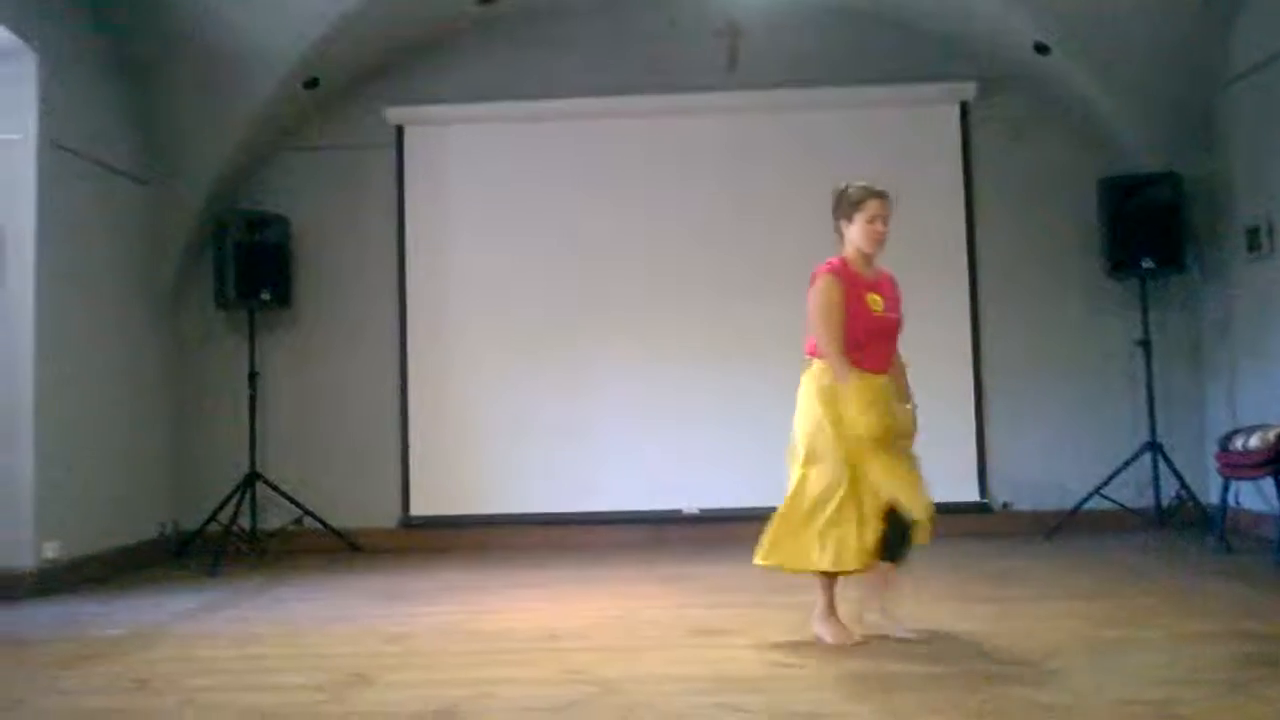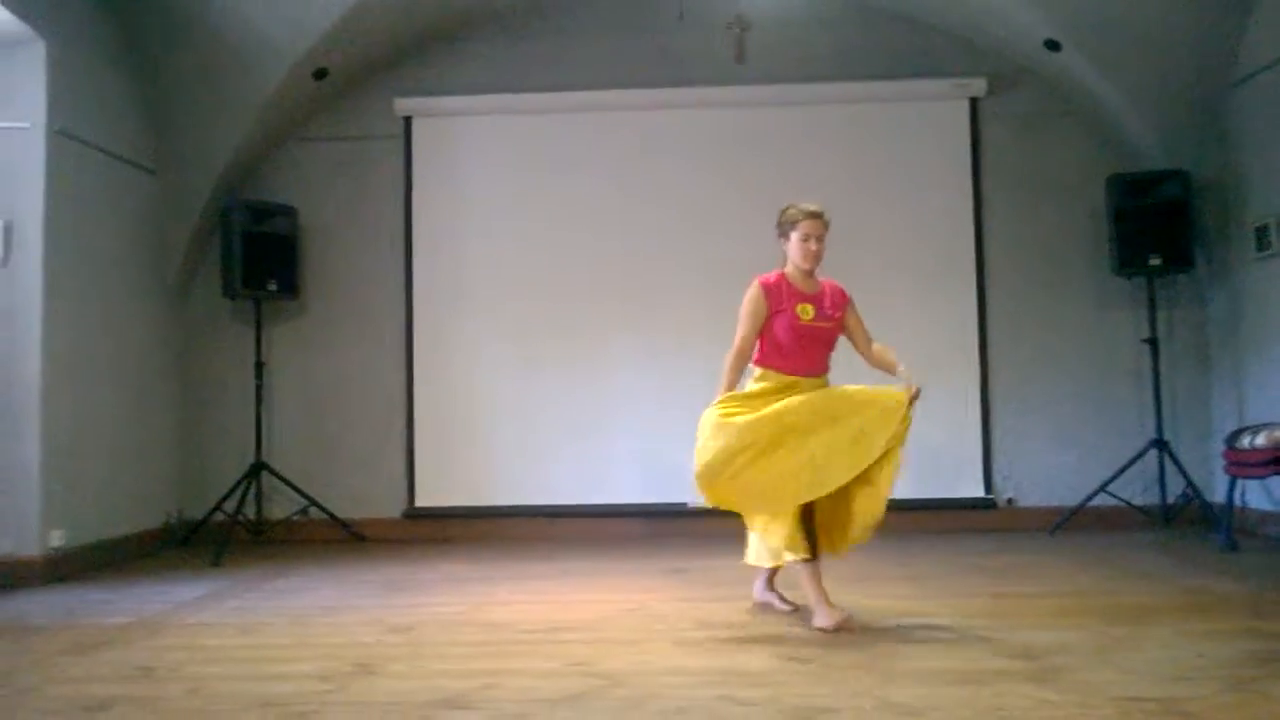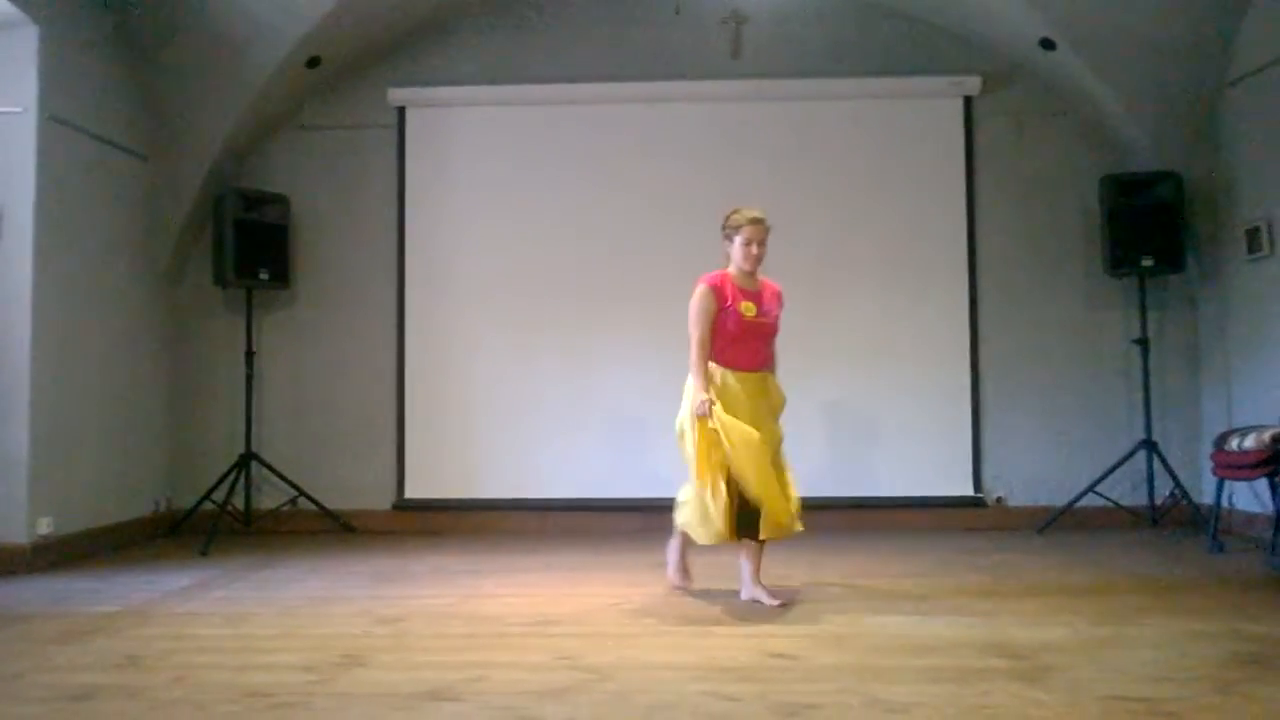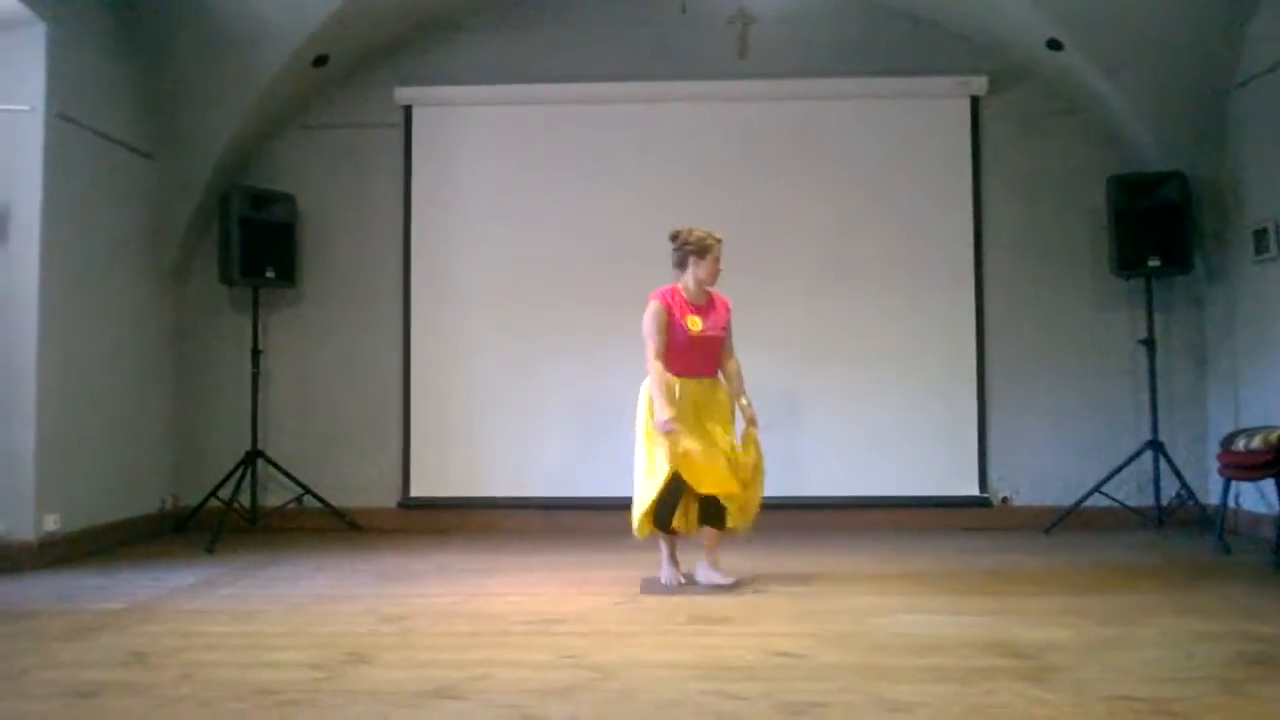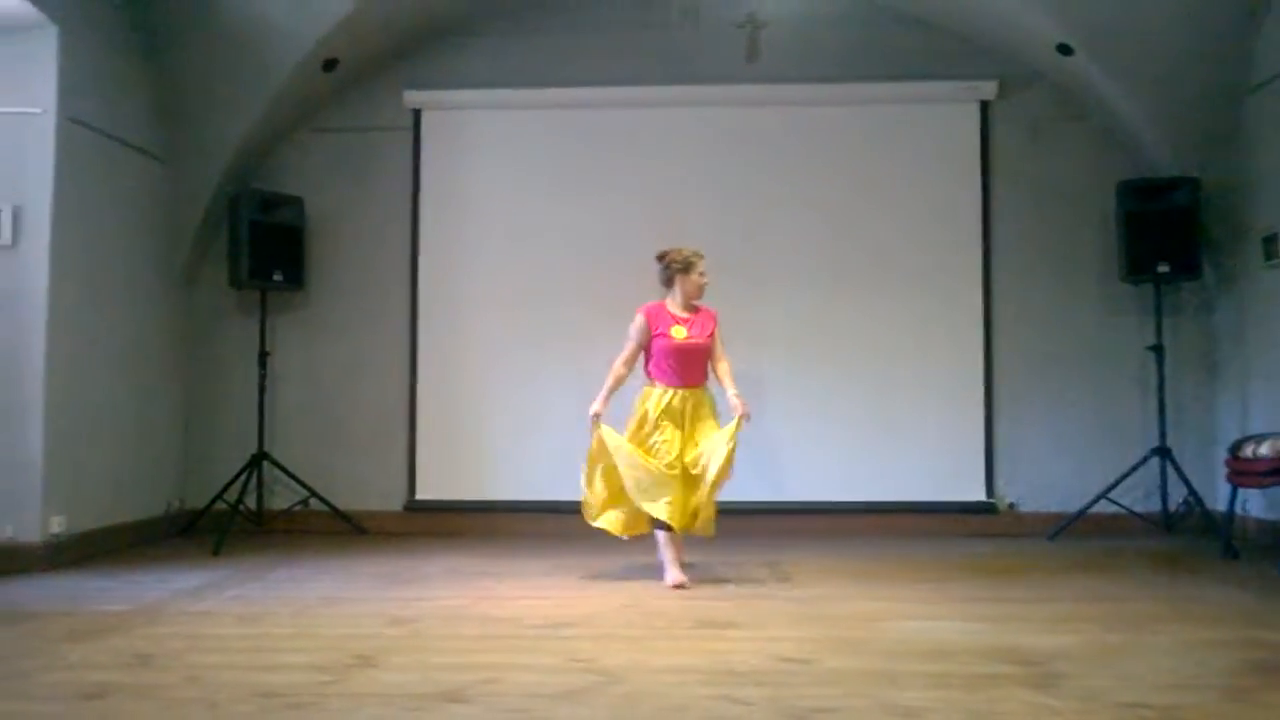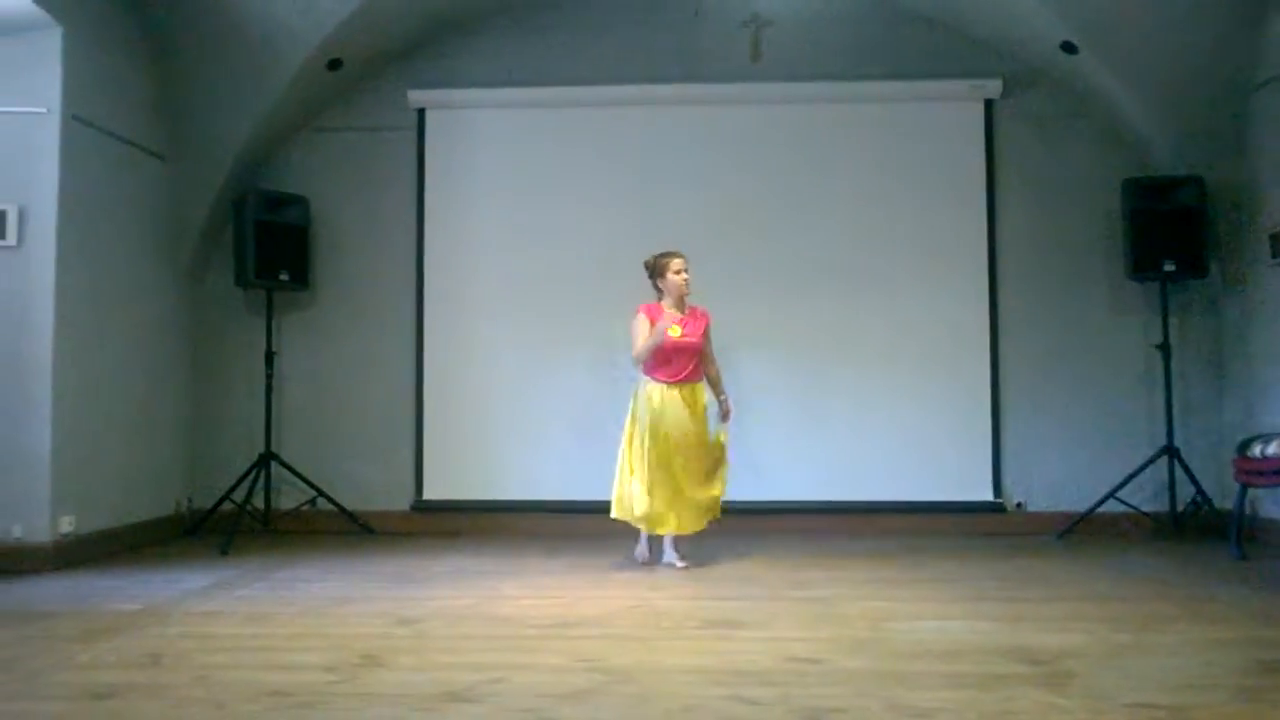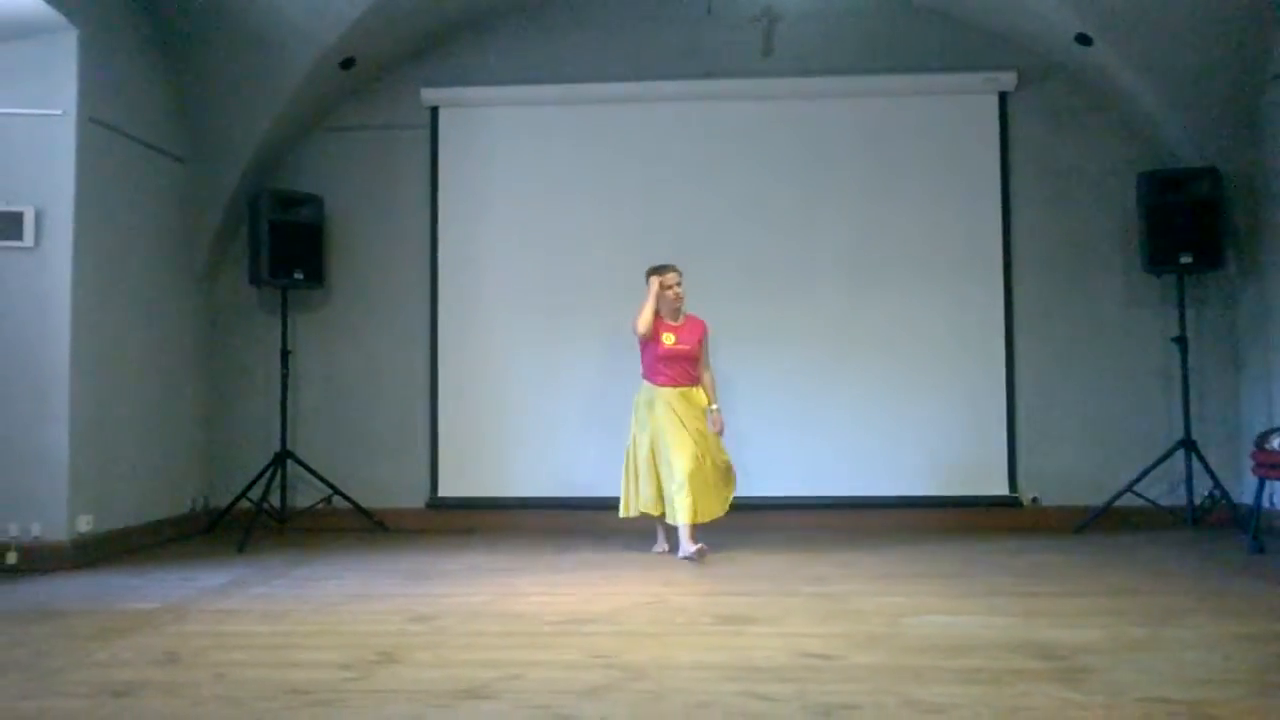
dt=0.4s
person 1, frame 1
left shoulder: (888, 283)
right shoulder: (830, 279)
right elbow: (829, 350)
left wrist: (906, 403)
right wrist: (862, 406)
left hip: (877, 402)
right hip: (833, 400)
left knee: (898, 501)
right knee: (837, 503)
left ankle: (874, 606)
right ankle: (824, 614)
person 1, frame 2
left shoulder: (837, 296)
right shoulder: (765, 290)
left elbow: (868, 345)
right elbow: (742, 347)
left wrist: (902, 374)
right wrist: (722, 402)
left hip: (818, 401)
right hip: (771, 400)
left knee: (813, 494)
right knee: (788, 493)
left ankle: (764, 584)
right ankle: (819, 602)
person 1, frame 3
left shoulder: (773, 293)
right shoulder: (711, 288)
right elbow: (699, 345)
left wrist: (773, 396)
right wrist: (699, 390)
left hip: (758, 395)
right hip: (718, 391)
left knee: (756, 484)
right knee: (713, 480)
left ankle: (752, 581)
right ankle: (677, 548)
person 1, frame 4
left shoulder: (721, 305)
right shoulder: (661, 303)
left elbow: (727, 358)
right elbow: (654, 359)
left wrist: (742, 401)
right wrist: (664, 407)
left hip: (709, 398)
right hip: (669, 398)
left knee: (717, 476)
right knee: (673, 478)
left ankle: (709, 564)
right ankle: (669, 561)
person 1, frame 5
left shoulder: (708, 317)
right shoulder: (649, 315)
left elbow: (719, 361)
right elbow: (625, 362)
left wrist: (733, 394)
right wrist: (602, 399)
left hip: (697, 407)
right hip: (660, 405)
left knee: (692, 480)
right knee: (662, 480)
left ankle: (671, 551)
right ankle: (671, 565)
person 1, frame 6
left shoulder: (701, 317)
right shoulder: (646, 314)
left elbow: (708, 362)
right elbow: (638, 356)
left wrist: (722, 397)
right wrist: (658, 334)
left hip: (691, 400)
right hip: (655, 400)
left knee: (685, 471)
right knee: (653, 469)
left ankle: (671, 548)
right ankle: (644, 538)
person 1, frame 7
left shoulder: (698, 326)
right shoulder: (650, 322)
left elbow: (704, 370)
right elbow: (641, 331)
left wrist: (714, 408)
right wrist: (651, 293)
left hip: (688, 403)
right hip: (655, 402)
left knee: (687, 466)
right knee: (657, 468)
left ankle: (685, 542)
right ankle: (662, 536)
